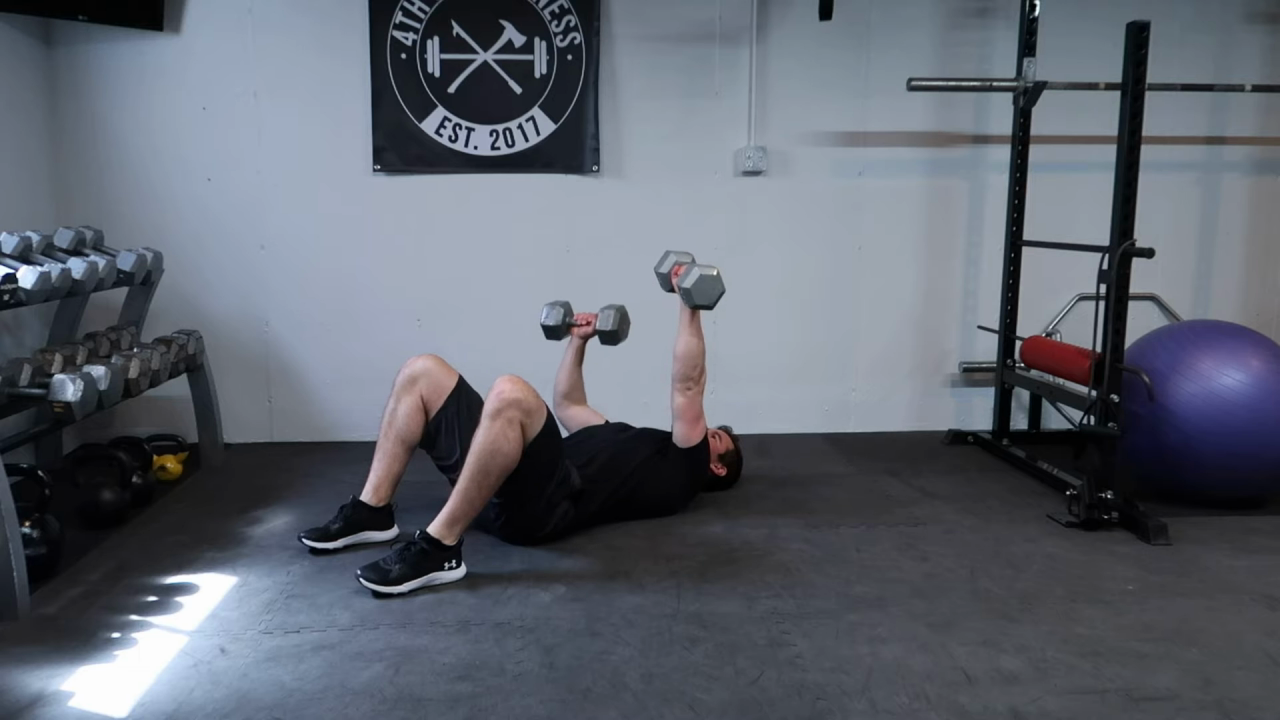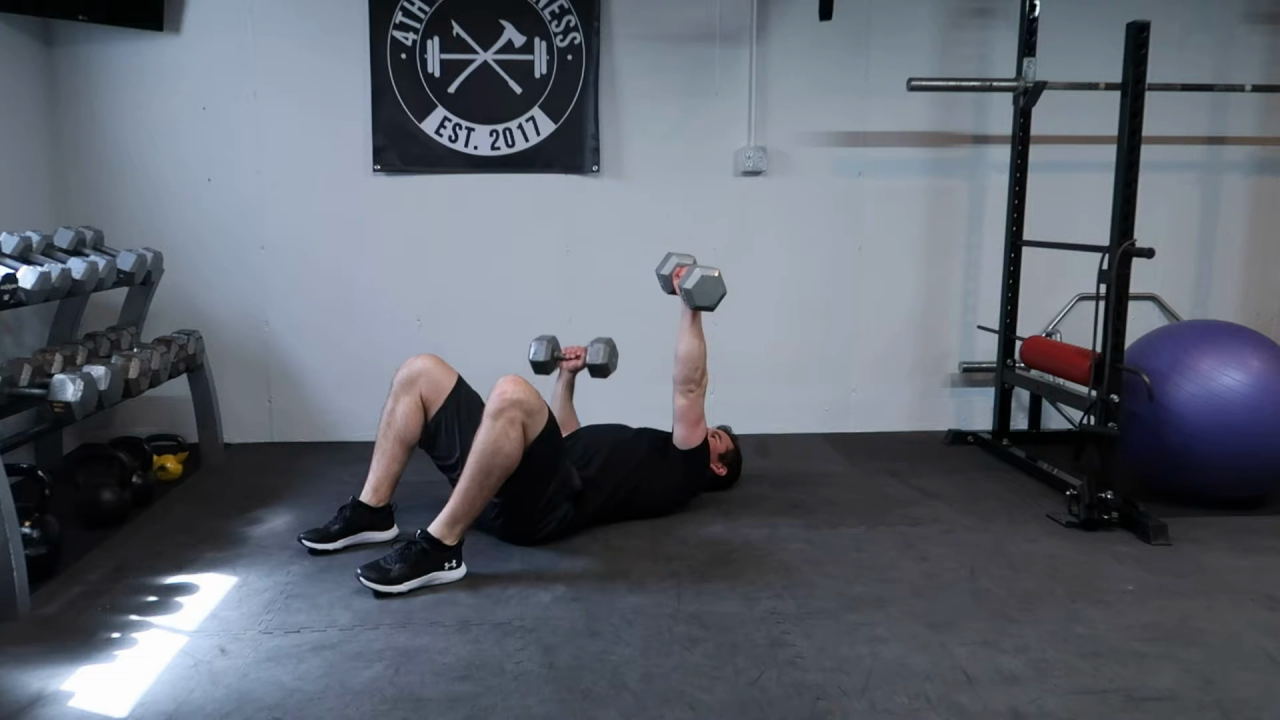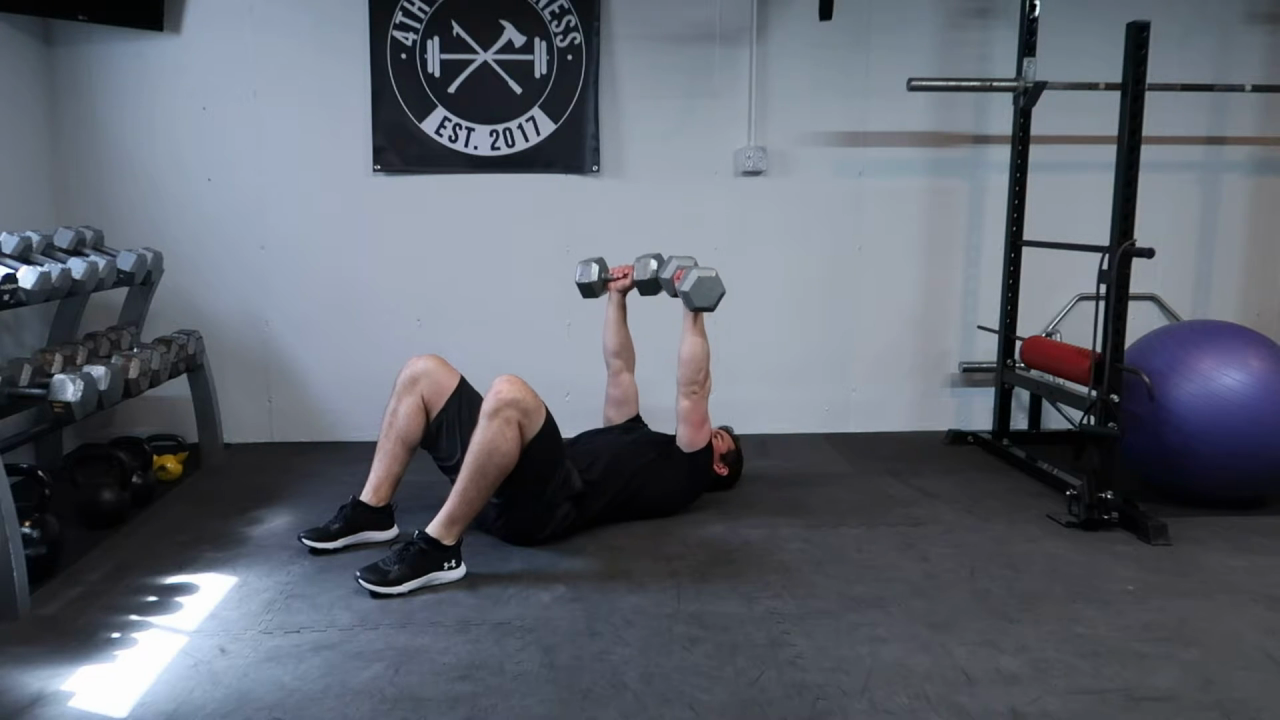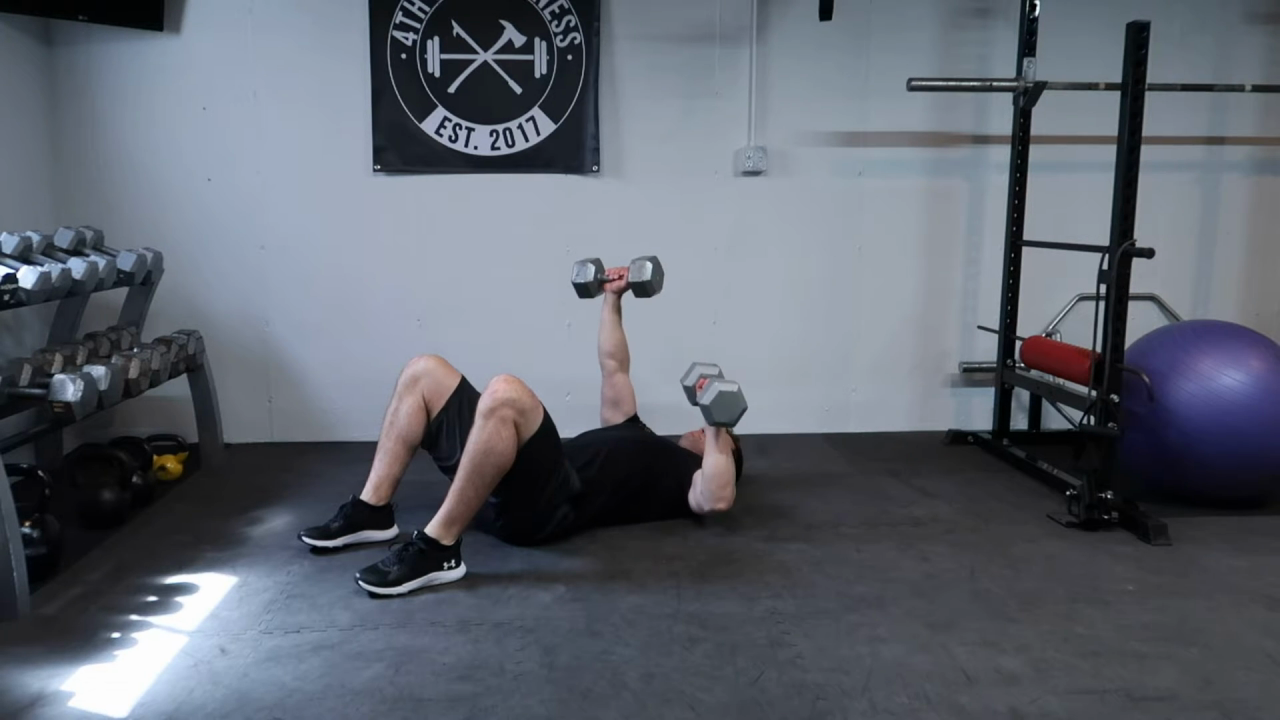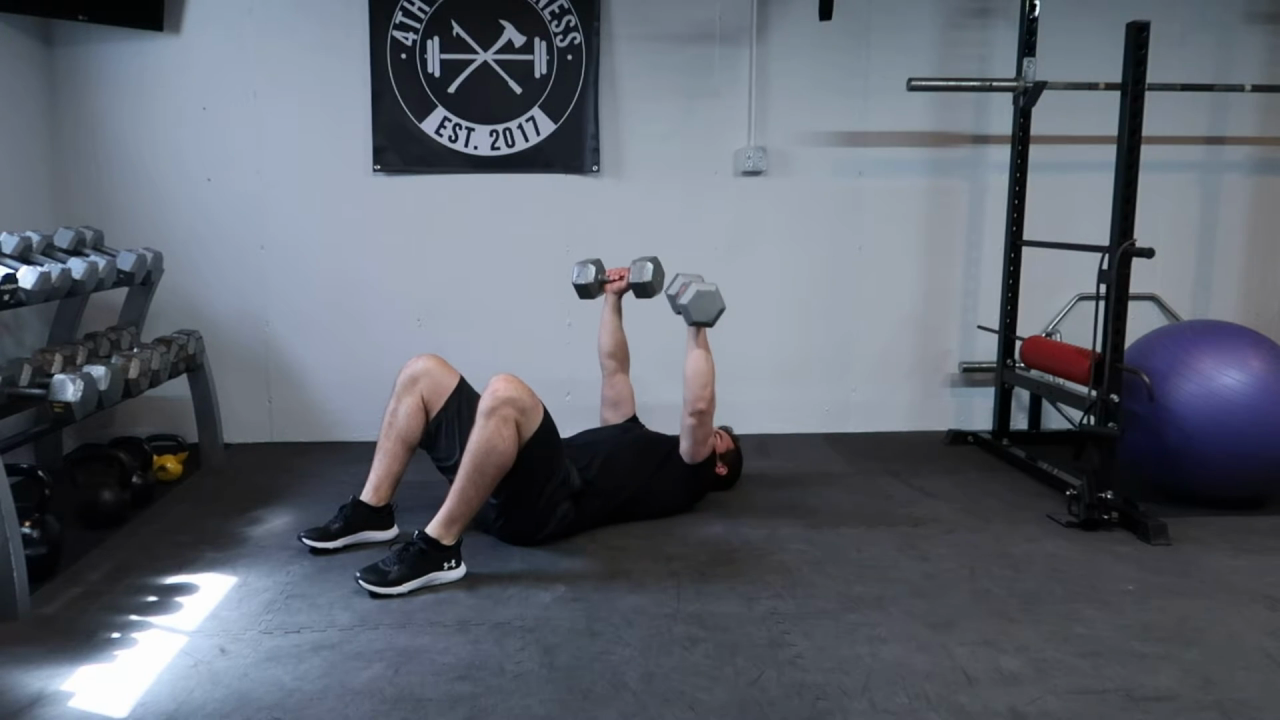
dt=1s
person 1, frame 1
left shoulder: (683, 470)
right shoulder: (637, 444)
left elbow: (687, 388)
right elbow: (569, 404)
left wrist: (690, 307)
right wrist: (578, 342)
left hip: (544, 502)
right hip: (502, 487)
left knee: (510, 393)
right knee: (423, 371)
left ankle: (439, 546)
right ankle: (372, 510)
person 1, frame 2
left shoulder: (683, 470)
right shoulder: (643, 447)
left elbow: (688, 390)
right elbow: (563, 438)
left wrist: (690, 309)
right wrist: (567, 377)
left hip: (544, 502)
right hip: (499, 486)
left knee: (512, 393)
right knee: (421, 371)
left ankle: (439, 545)
right ankle: (371, 511)
person 1, frame 3
left shoulder: (685, 471)
right shoulder: (640, 440)
left elbow: (691, 392)
right elbow: (620, 370)
left wrist: (693, 313)
right wrist: (617, 299)
left hip: (544, 502)
right hip: (501, 488)
left knee: (507, 393)
right knee: (423, 372)
left ankle: (438, 546)
right ankle: (372, 510)
person 1, frame 4
left shoulder: (688, 474)
right shoulder: (639, 438)
left elbow: (717, 500)
right elbow: (614, 370)
left wrist: (717, 430)
right wrist: (612, 300)
left hip: (545, 503)
right hip: (500, 488)
left knee: (504, 392)
right knee: (425, 372)
left ankle: (437, 546)
right ankle: (371, 510)
person 1, frame 5
left shoulder: (687, 473)
right shoulder: (639, 439)
left elbow: (698, 407)
right elbow: (615, 370)
left wrist: (698, 331)
right wrist: (613, 301)
left hip: (545, 501)
right hip: (501, 488)
left knee: (504, 391)
right knee: (423, 371)
left ankle: (438, 546)
right ankle: (372, 511)
